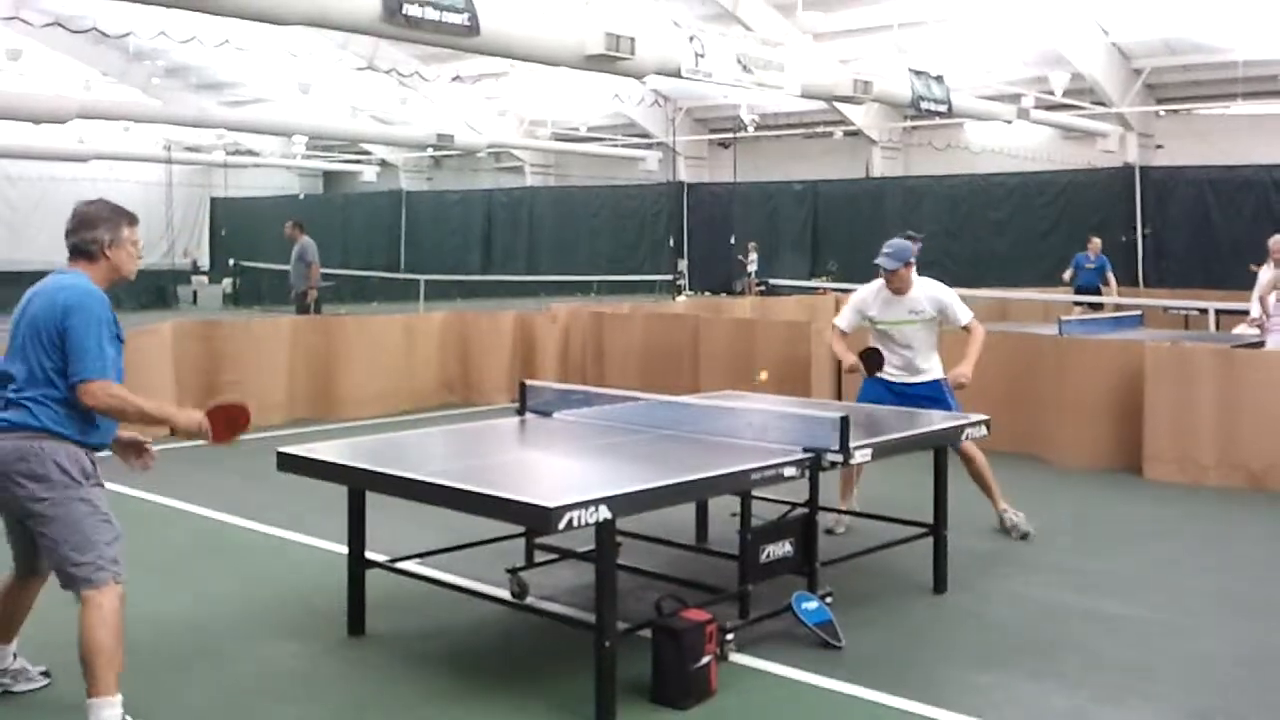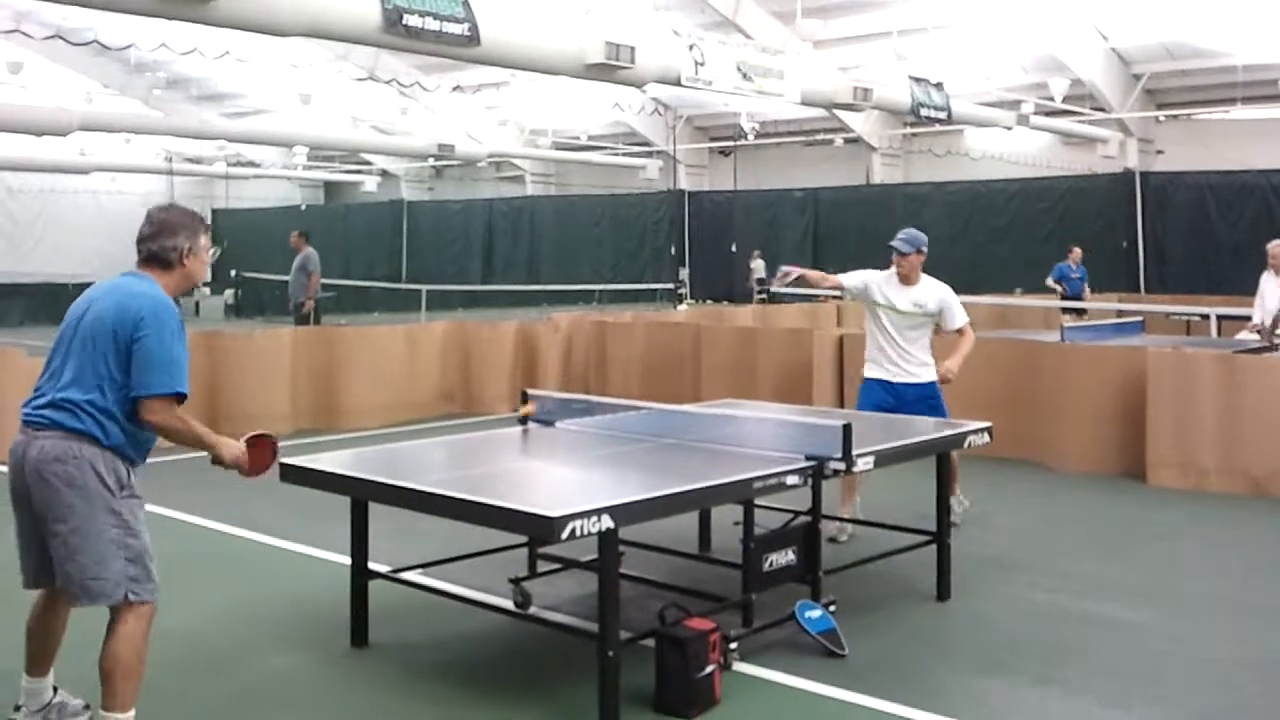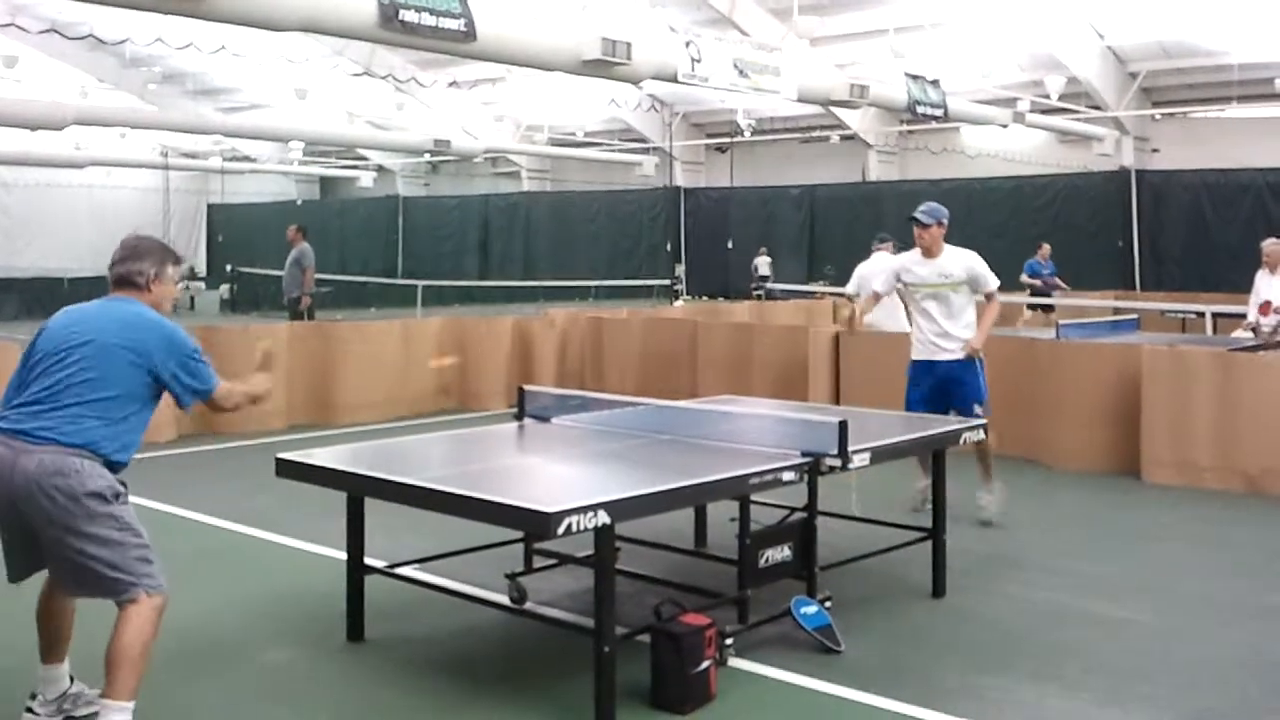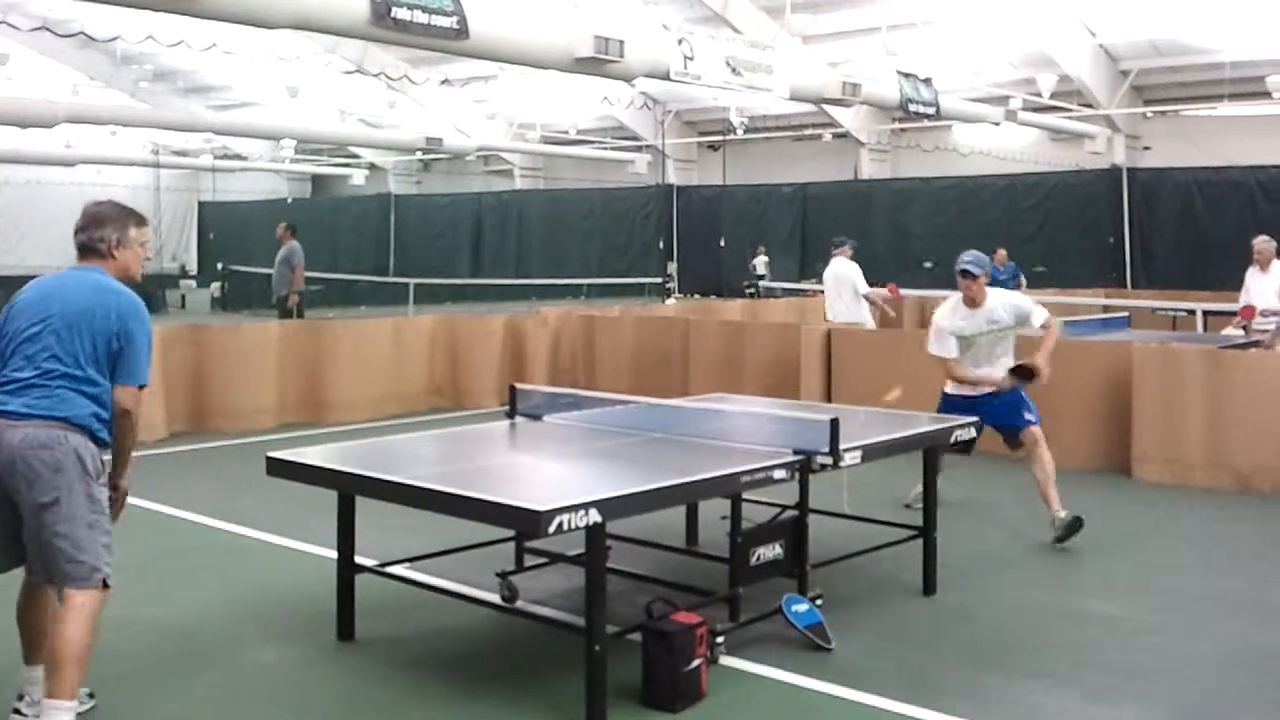
dt=0.4s
person 1, frame 1
left shoulder: (45, 292)
right shoulder: (85, 301)
right elbow: (93, 394)
left wrist: (112, 437)
right wrist: (171, 416)
right hip: (47, 454)
right knee: (102, 585)
person 1, frame 2
left shoulder: (98, 294)
right shoulder: (157, 309)
right elbow: (158, 411)
right wrist: (220, 447)
left hip: (31, 446)
right hip: (83, 459)
left knee: (59, 588)
right knee: (135, 601)
person 1, frame 3
left shoulder: (62, 319)
right shoulder: (162, 336)
right elbow: (222, 397)
right wrist: (260, 382)
right hip: (66, 470)
left knee: (66, 573)
right knee: (143, 595)
person 1, frame 4
right shoulder: (124, 304)
right elbow: (125, 402)
right wrist: (120, 470)
right hip: (60, 444)
left knee: (43, 574)
right knee: (81, 588)
person 2, frame 1
left shoulder: (937, 294)
right shoulder: (867, 296)
left elbow: (975, 330)
right elbow: (836, 332)
left wrist: (966, 366)
right wrist: (844, 356)
left hip: (928, 381)
right hip: (881, 380)
left knee: (963, 445)
left ankle: (1003, 509)
right ankle: (843, 508)
person 2, frame 2
left shoulder: (940, 293)
right shoulder: (872, 281)
left elbow: (967, 334)
right elbow: (827, 281)
left wrist: (955, 361)
right wrist: (803, 274)
left hip: (922, 383)
right hip: (879, 380)
left ankle: (953, 496)
right ankle: (846, 514)
person 2, frame 3
left shoulder: (967, 261)
right shoulder: (902, 264)
left elbow: (994, 299)
right elbow: (872, 297)
left wrist: (980, 335)
right wrist: (858, 312)
left hip: (960, 359)
right hip: (923, 361)
left ankle: (989, 488)
right ankle: (929, 480)
person 2, frame 4
left shoulder: (1011, 302)
right shoulder: (945, 316)
left elbow: (1052, 326)
right elbow: (952, 370)
left wrist: (1042, 358)
right wrist: (989, 380)
left hip: (1004, 389)
right hip: (962, 394)
left knee: (1033, 437)
left ankle: (1057, 516)
